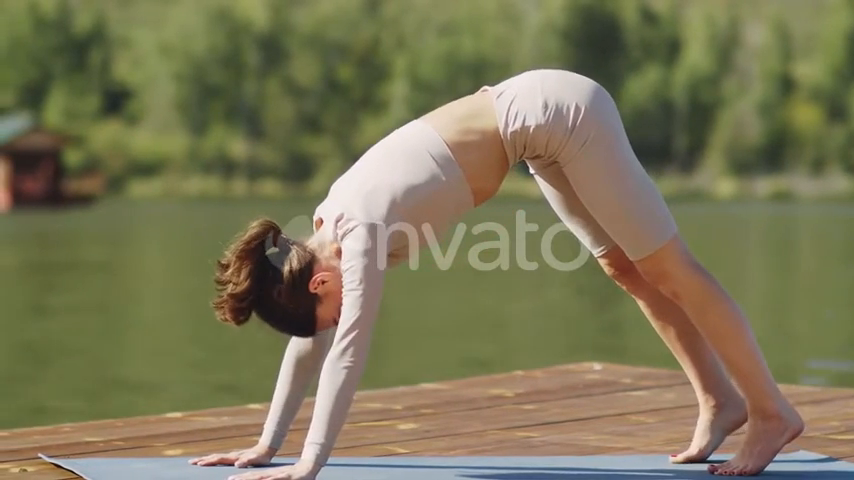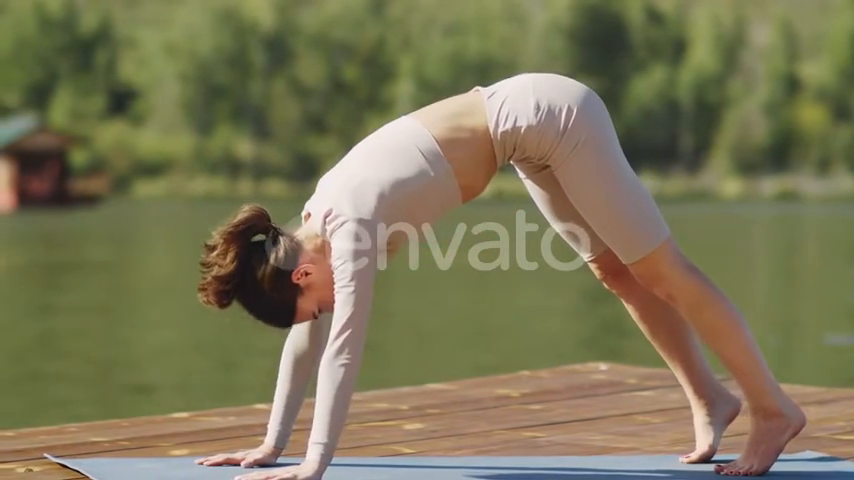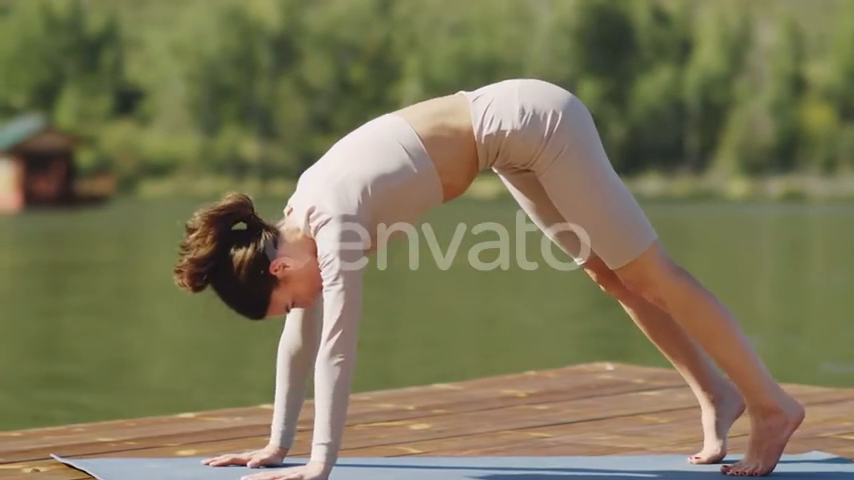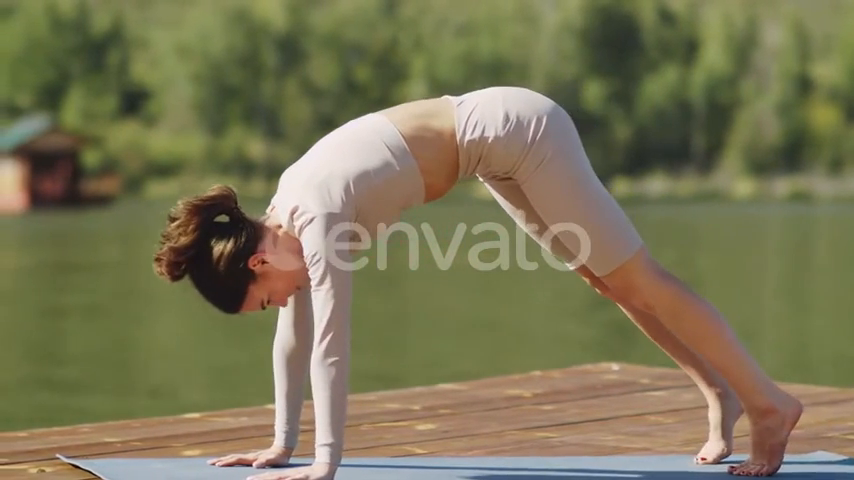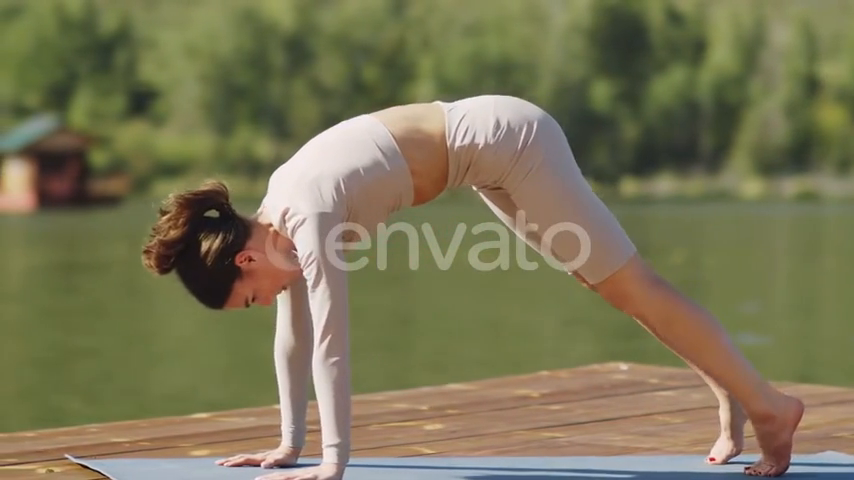
dt=0.4s
person 1, frame 1
left shoulder: (359, 228)
right shoulder: (325, 226)
left elbow: (347, 349)
right elbow: (309, 343)
left hip: (559, 113)
right hip: (538, 116)
left knee: (667, 268)
right knee: (627, 269)
left ankle: (771, 410)
right ankle: (719, 399)
person 1, frame 2
left shoulder: (347, 224)
right shoulder: (314, 222)
left elbow: (342, 346)
right elbow: (304, 340)
left hip: (550, 116)
right hip: (531, 121)
left knee: (660, 271)
right knee: (616, 272)
left ankle: (773, 407)
right ankle: (710, 399)
person 1, frame 3
left shoulder: (331, 220)
right shoulder: (298, 218)
left elbow: (336, 343)
right elbow: (299, 337)
left hip: (534, 122)
right hip: (514, 128)
left knee: (650, 275)
right knee: (611, 275)
left ankle: (771, 404)
right ankle: (716, 394)
person 1, frame 4
left shoulder: (315, 216)
right shoulder: (281, 214)
left elbow: (328, 342)
right elbow: (293, 335)
left hip: (516, 130)
right hip: (498, 137)
left knee: (637, 279)
right knee: (607, 279)
left ankle: (768, 402)
right ankle: (721, 391)
person 1, frame 5
left shoulder: (307, 217)
right shoulder: (273, 218)
left elbow: (328, 341)
right elbow: (292, 334)
left hip: (506, 139)
right hip: (490, 147)
left knee: (630, 286)
right knee: (606, 279)
left ankle: (767, 405)
right ankle: (732, 386)
